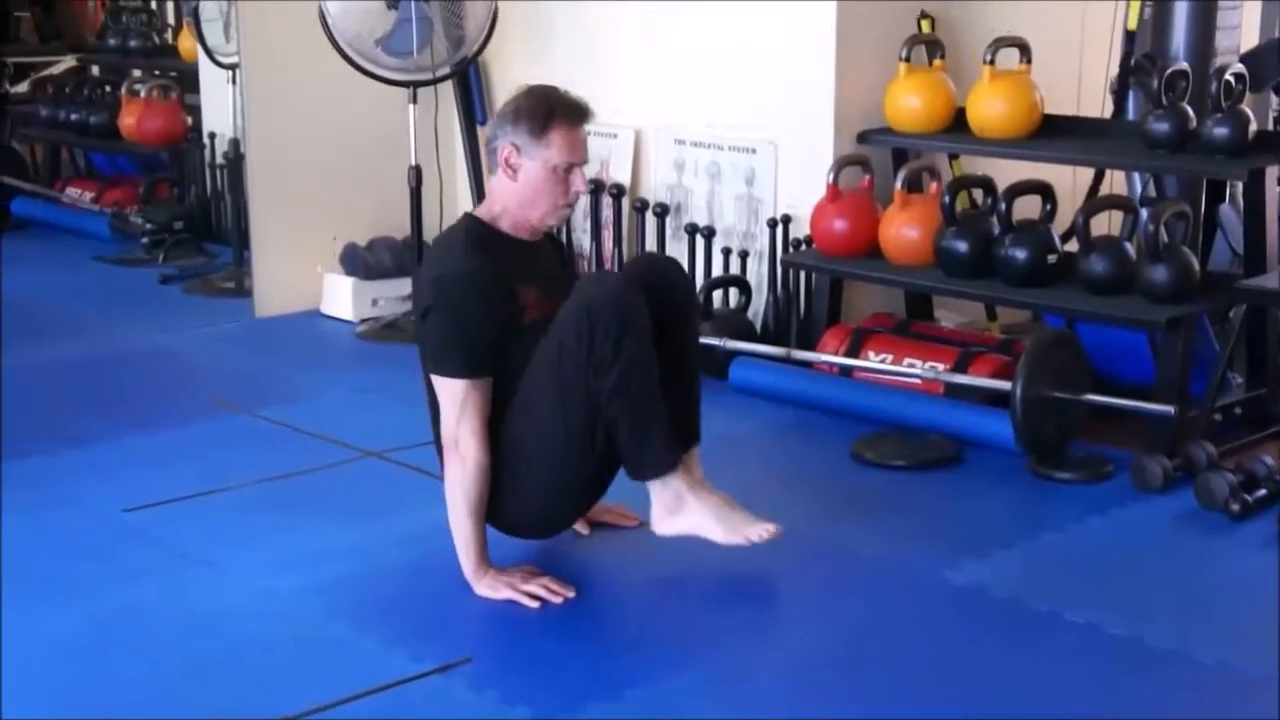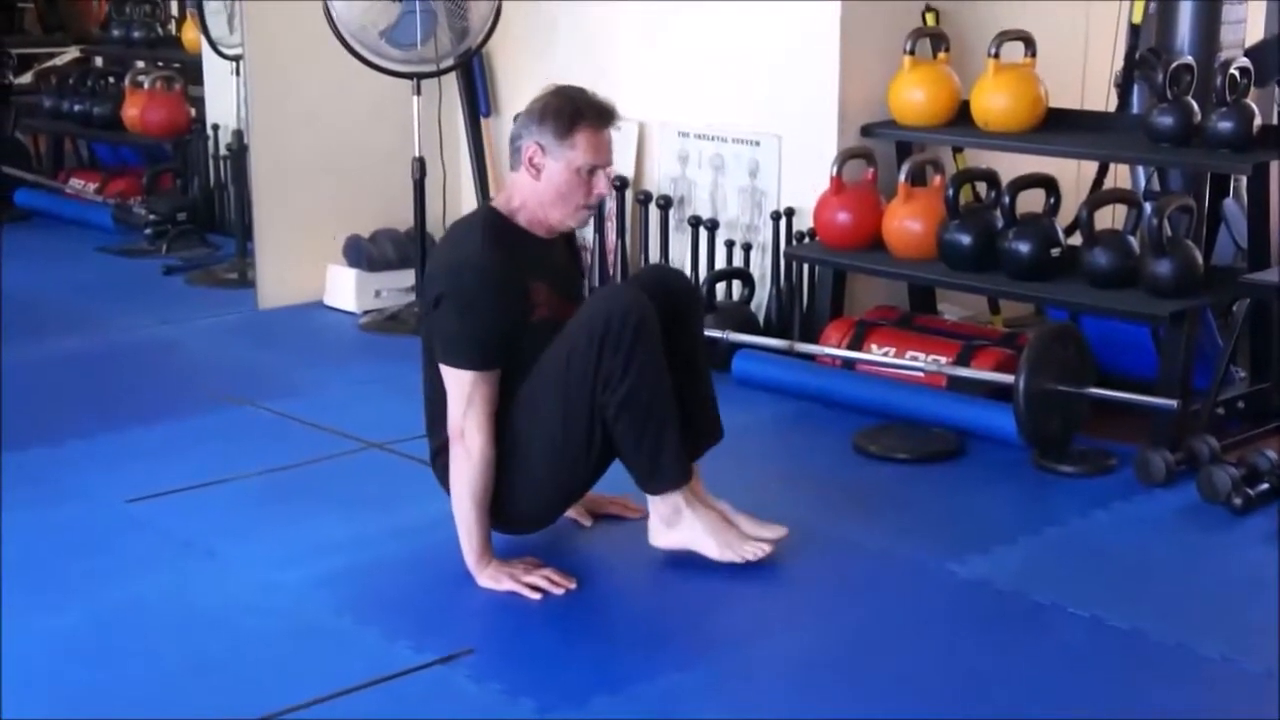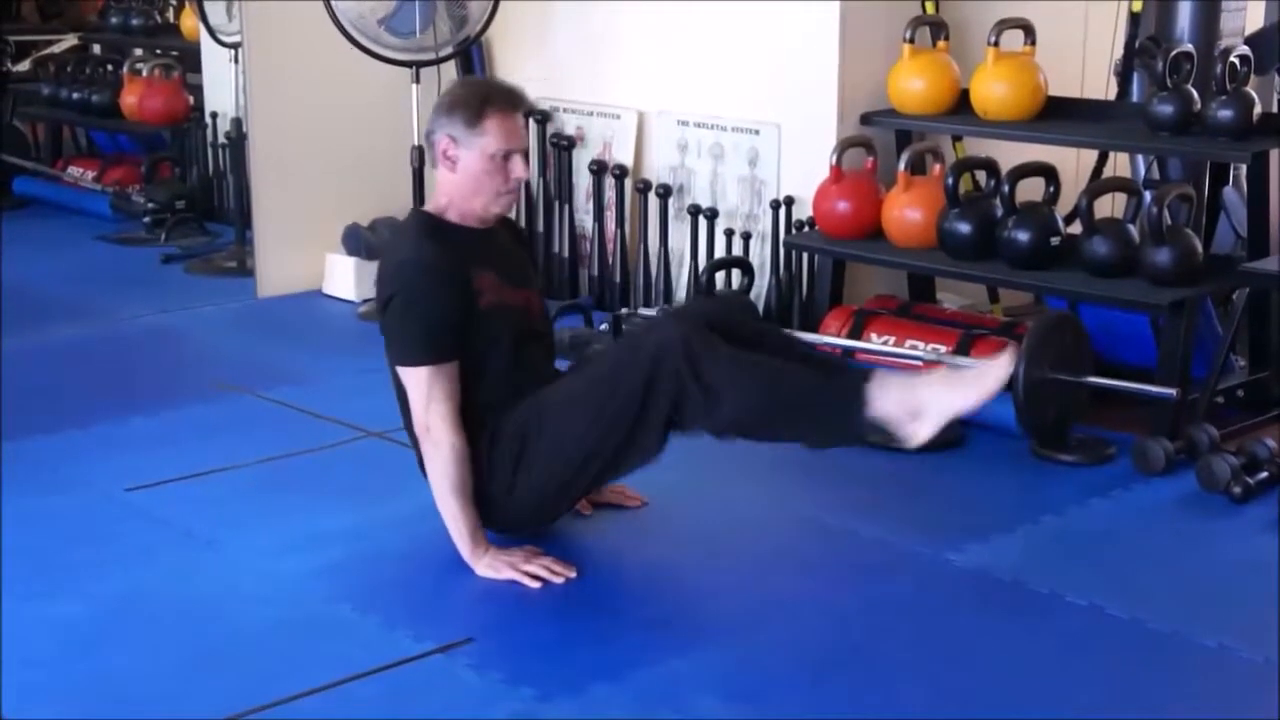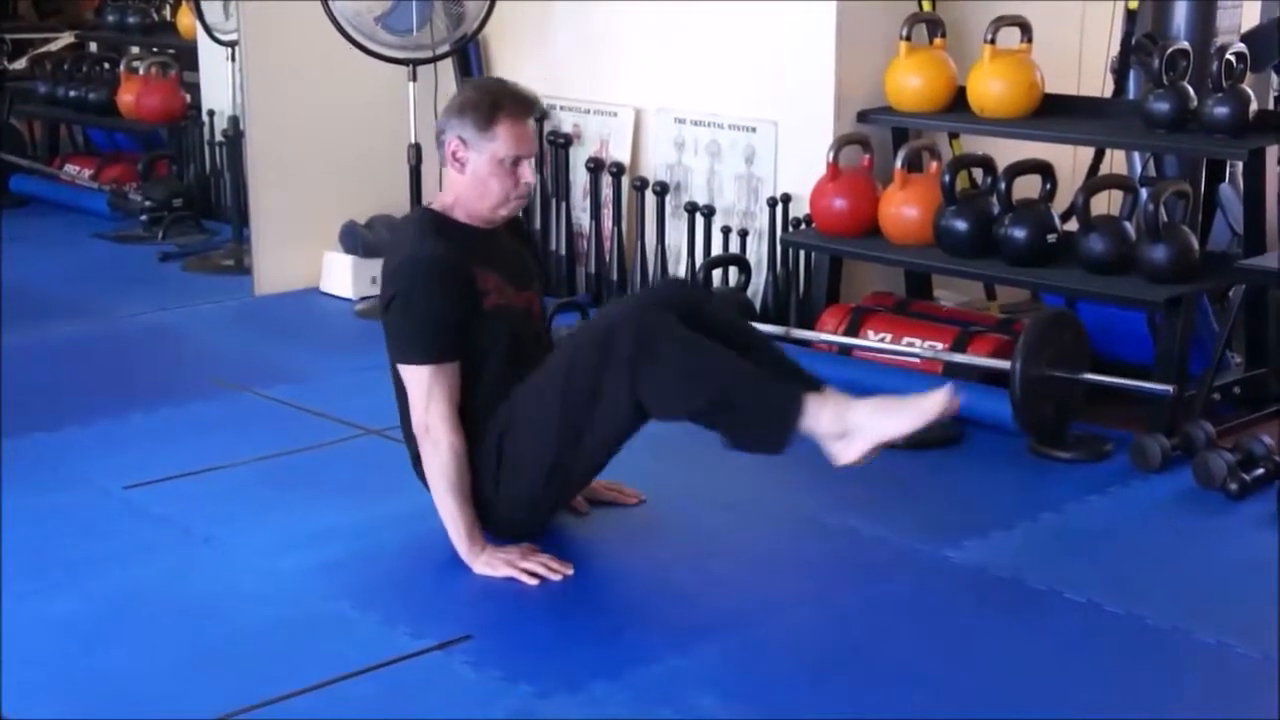
dt=0.5s
person 1, frame 1
left shoulder: (541, 245)
right shoulder: (462, 271)
right elbow: (461, 433)
left wrist: (574, 497)
right wrist: (478, 571)
left hip: (561, 467)
right hip: (520, 487)
left knee: (659, 278)
right knee: (605, 301)
left ankle: (678, 478)
right ankle: (670, 494)
person 1, frame 2
left shoulder: (555, 241)
right shoulder: (477, 262)
right elbow: (468, 424)
left wrist: (570, 485)
right wrist: (482, 563)
left hip: (543, 458)
right hip: (506, 481)
left knee: (665, 291)
right knee: (620, 315)
left ankle: (680, 495)
right ankle: (672, 508)
person 1, frame 3
left shoulder: (500, 234)
right shoulder: (421, 264)
right elbow: (434, 422)
left wrist: (572, 470)
right wrist: (478, 551)
left hip: (540, 440)
right hip: (505, 475)
left knee: (714, 322)
right knee: (674, 353)
left ankle: (897, 398)
right ankle: (887, 404)
person 1, frame 4
left shoulder: (503, 231)
right shoulder: (427, 262)
right elbow: (432, 417)
left wrist: (565, 467)
right wrist: (475, 549)
left hip: (532, 456)
right hip: (499, 479)
left knee: (676, 305)
right knee: (633, 329)
left ankle: (831, 413)
right ankle: (826, 423)
